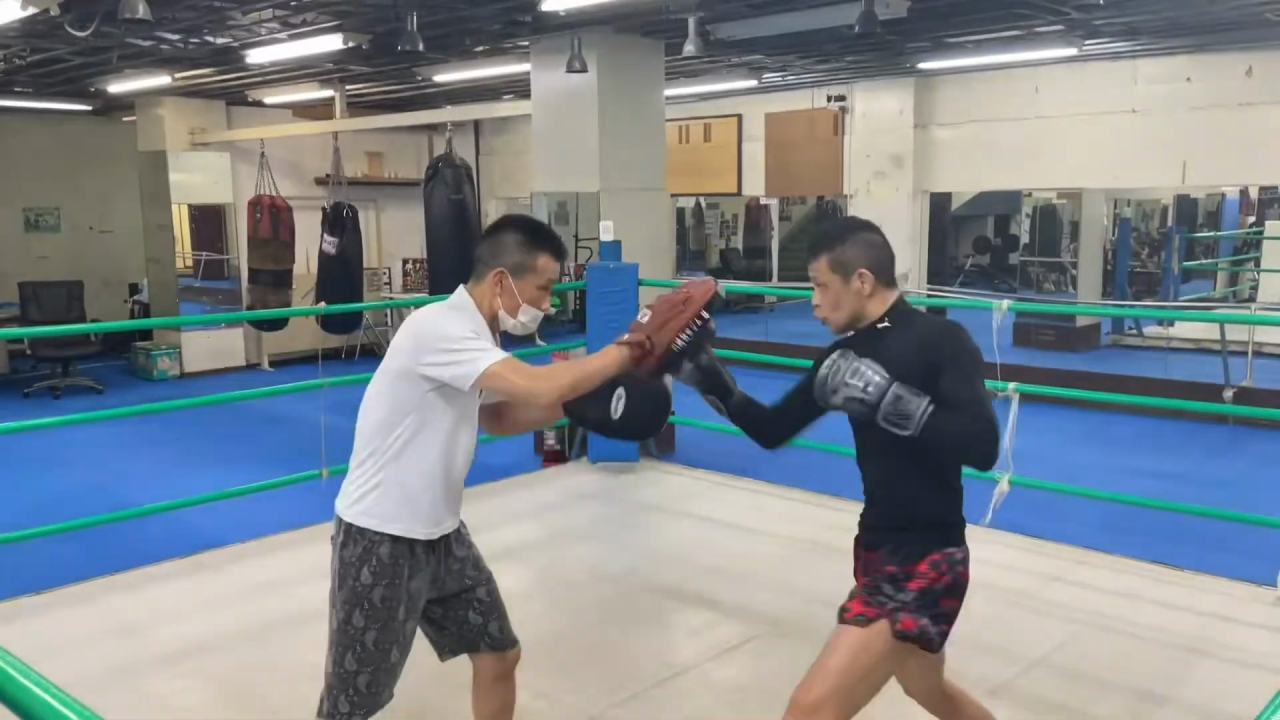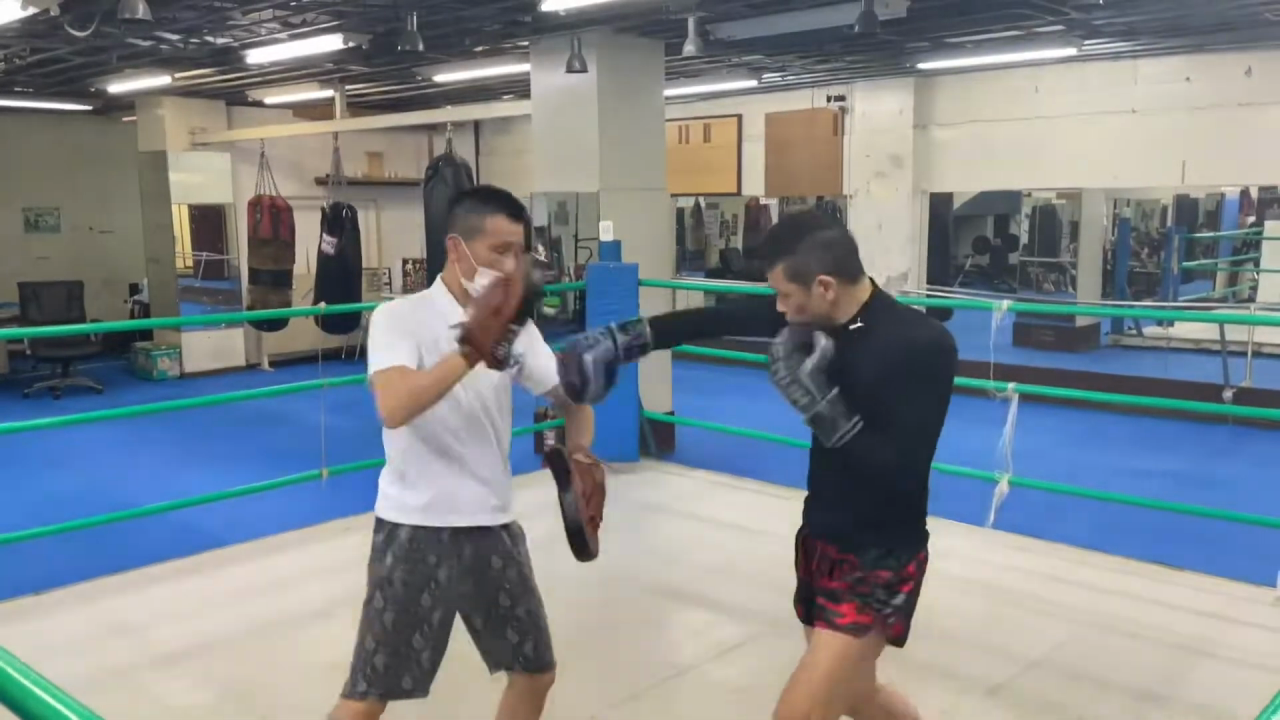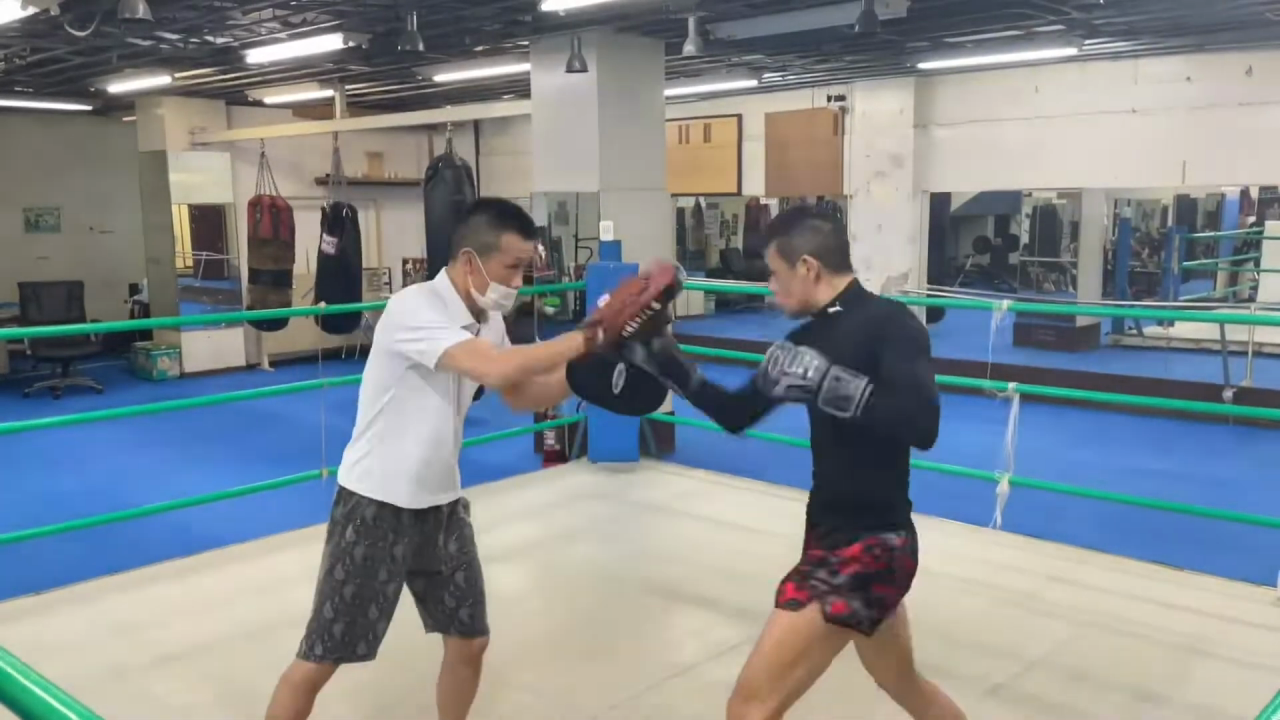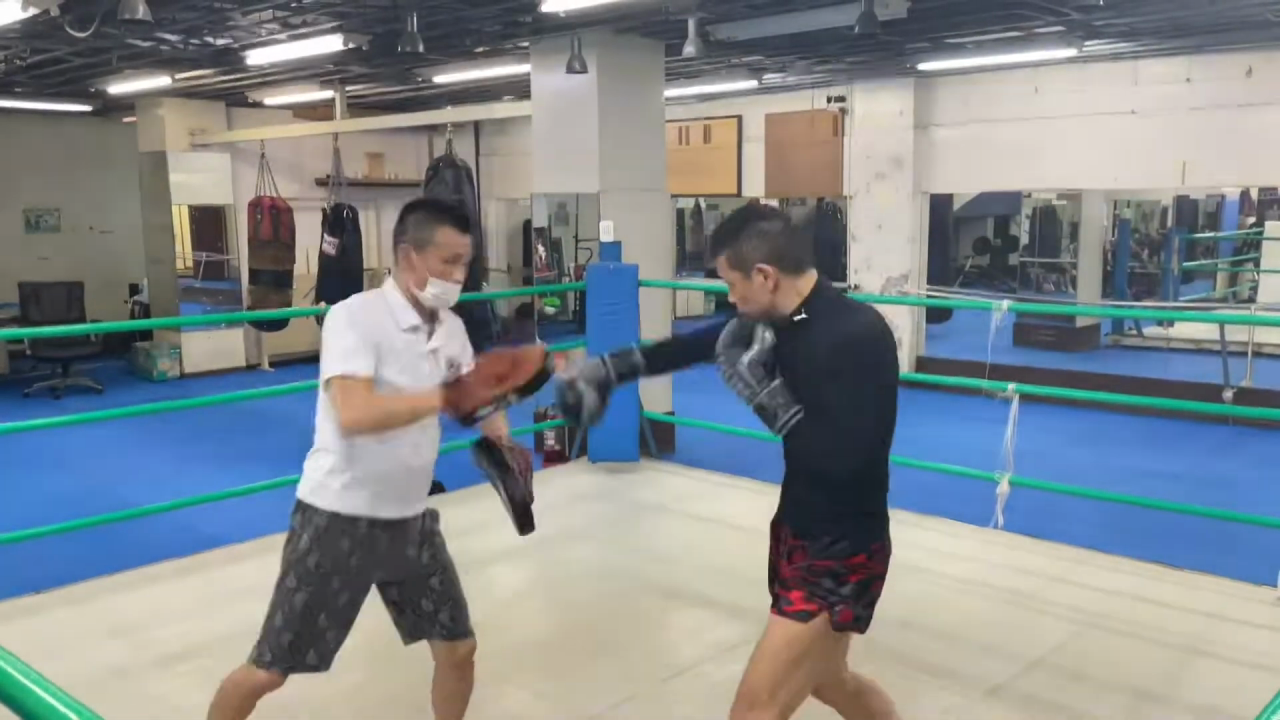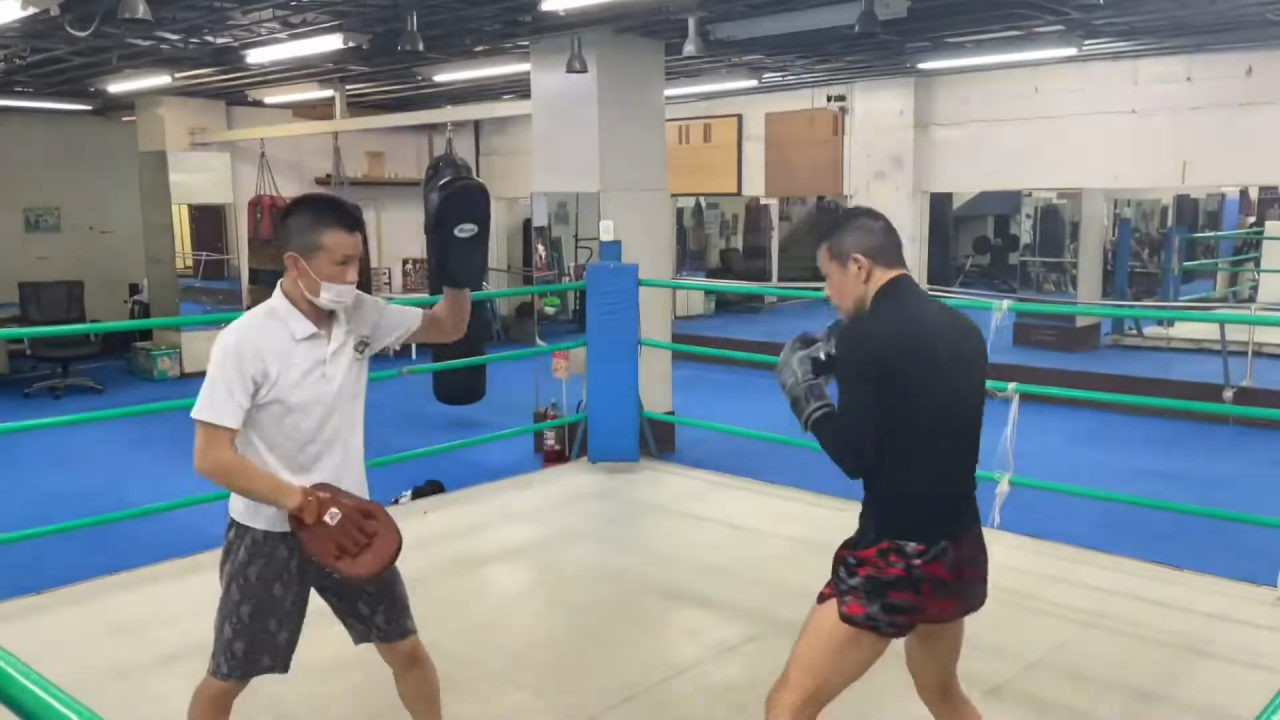
dt=0.5s
person 1, frame 1
left shoulder: (482, 336)
right shoulder: (437, 327)
left elbow: (497, 416)
right elbow: (540, 390)
left wrist: (577, 407)
right wrist: (633, 347)
left hip: (439, 532)
right hip: (379, 537)
left knee: (499, 656)
person 1, frame 2
left shoulder: (513, 323)
right shoulder: (395, 318)
left elbow: (568, 397)
right elbow: (394, 409)
left wrist: (579, 455)
right wrist: (473, 350)
left hip: (493, 528)
right hip: (416, 531)
left knee: (535, 671)
person 1, frame 3
left shoulder: (488, 320)
right shoulder: (415, 308)
left elbow: (521, 394)
right elbow: (495, 369)
right wrist: (591, 335)
left hip: (439, 504)
right hip: (376, 506)
left knee: (469, 642)
right knee: (320, 661)
person 1, frame 4
left shoulder: (449, 328)
right shoulder: (353, 318)
right elbow: (353, 414)
left wrist: (502, 440)
right wrist: (447, 396)
left hip: (409, 519)
right hip: (338, 519)
left knee: (458, 649)
right knee: (267, 671)
person 1, frame 5
left shoulder: (361, 314)
right shoulder: (244, 342)
left elbow: (446, 328)
right elbow: (210, 457)
left wrist: (457, 280)
right wrist: (301, 501)
right hip: (268, 533)
left knee: (405, 649)
person 2, frame 1
left shoulder: (939, 340)
right shoulder: (855, 351)
left elbow: (981, 447)
right elbow: (772, 431)
left wrist: (888, 398)
right wrist: (707, 376)
left hip: (924, 564)
right hip: (887, 550)
person 2, frame 2
left shoulder: (924, 344)
right shoulder: (818, 324)
left elbow: (898, 469)
right elbow: (714, 318)
left wrist: (822, 402)
right wrist: (622, 339)
left hip: (880, 562)
right hip: (823, 541)
person 2, frame 3
left shoulder: (890, 323)
right shoulder: (817, 336)
left elbow: (921, 426)
right elbow: (738, 416)
left wrist: (825, 380)
right wrist: (665, 362)
left hip: (866, 546)
right hip: (871, 539)
person 2, frame 4
left shoulder: (863, 334)
right shoulder: (792, 318)
left elbow: (849, 465)
right elbow: (698, 342)
left wrist: (764, 390)
right wrist: (610, 368)
left hip: (845, 552)
right hip: (805, 534)
person 2, frame 5
left shoulder: (868, 334)
right shoulder: (962, 328)
left elbow: (853, 457)
left wrist: (803, 389)
left hip: (895, 554)
right hip: (959, 545)
